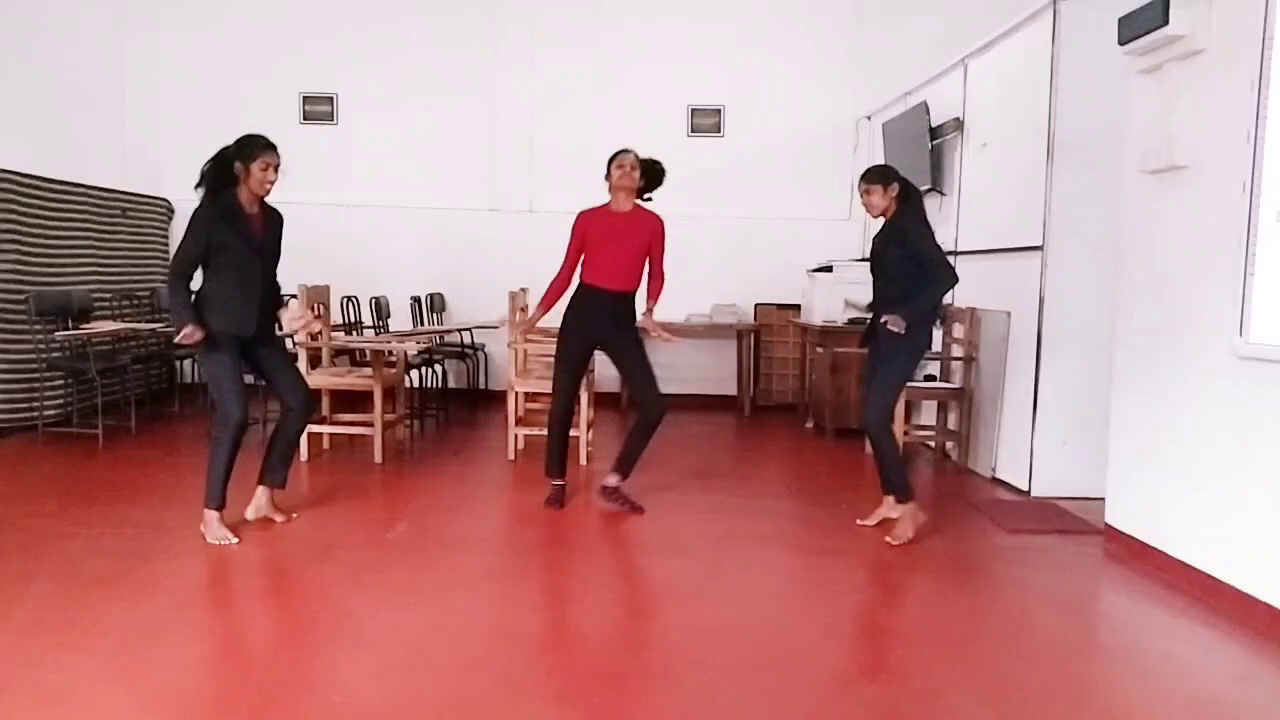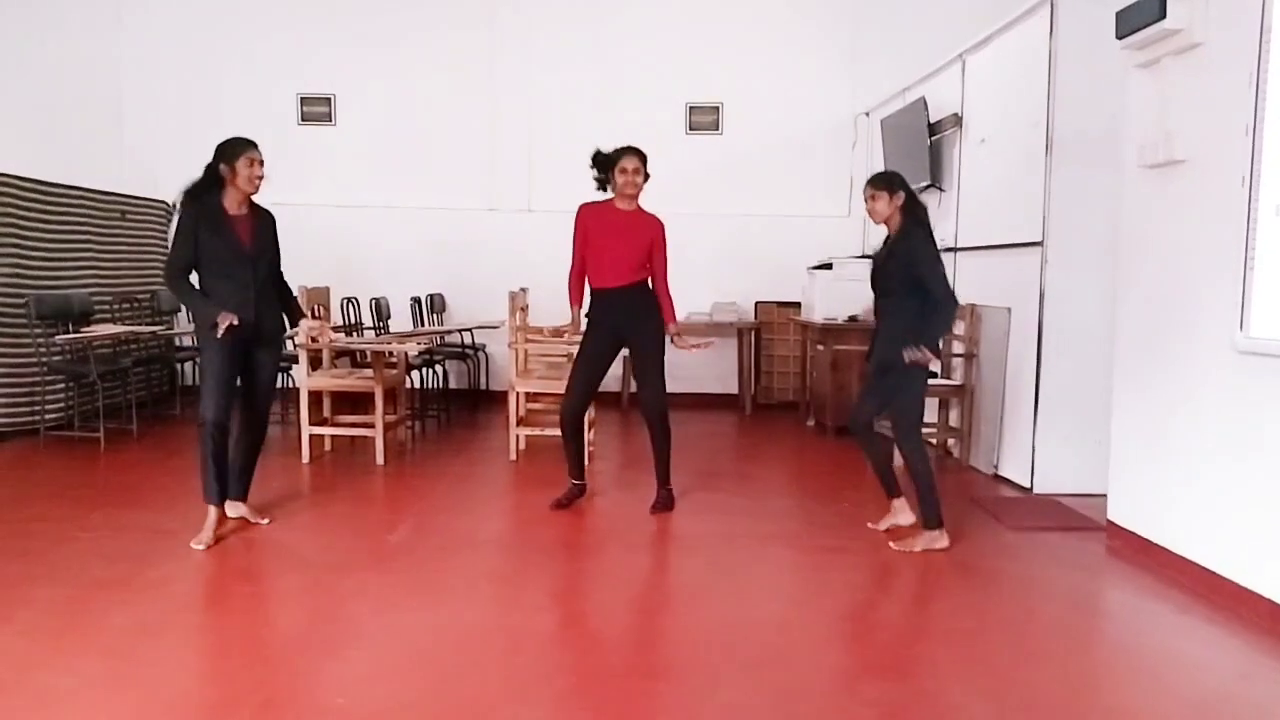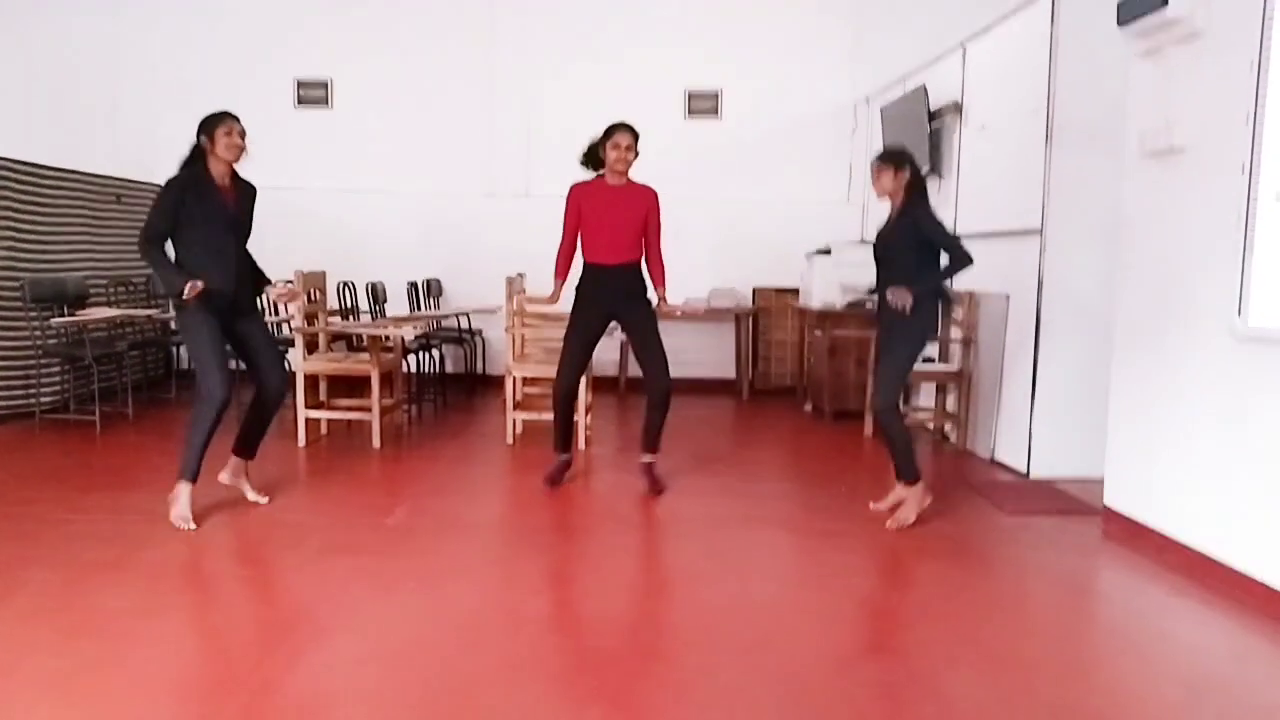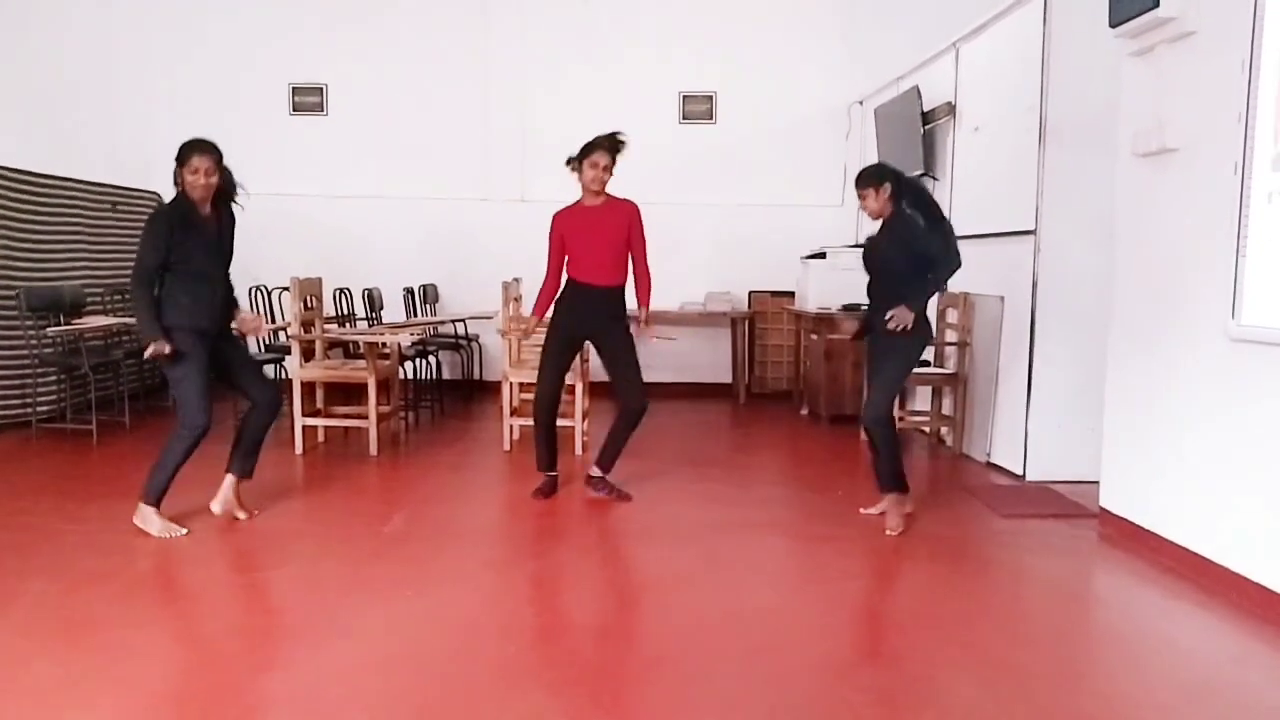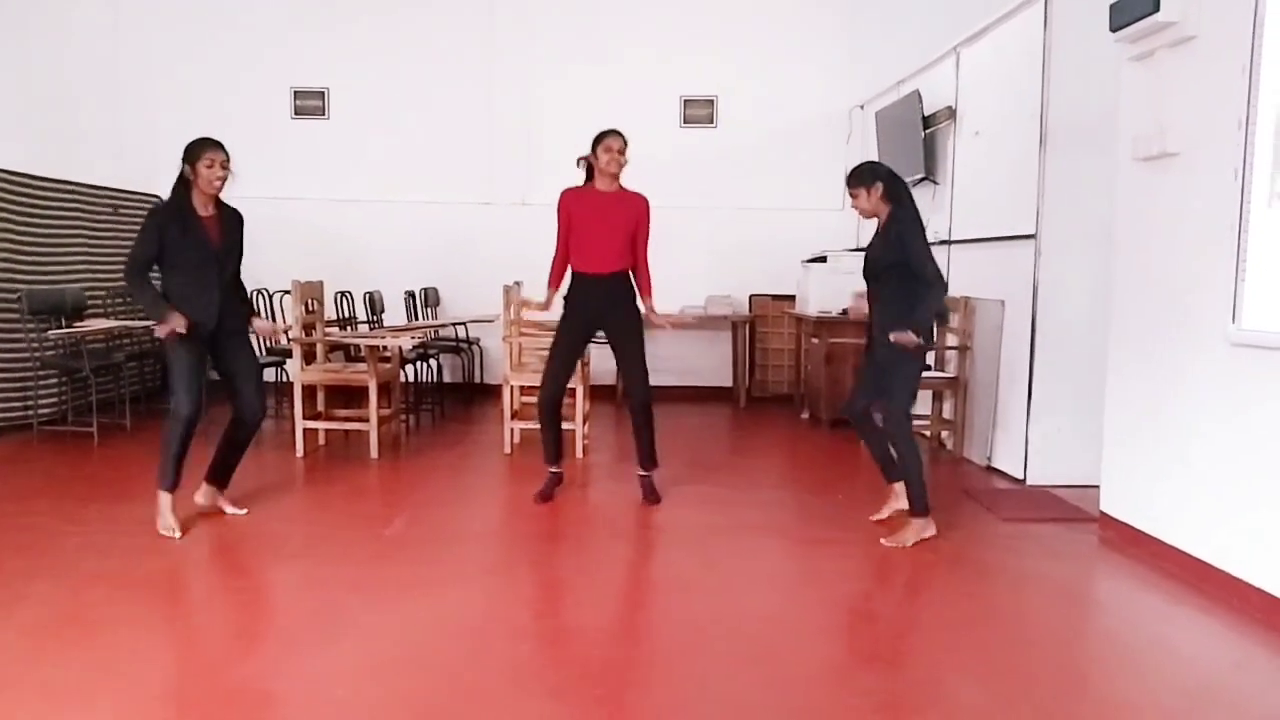
dt=0.5s
person 1, frame 1
left shoulder: (273, 218)
right shoulder: (213, 211)
right elbow: (179, 273)
left wrist: (284, 312)
right wrist: (187, 321)
left hip: (260, 330)
right hip: (219, 330)
left knee: (300, 402)
right knee: (233, 414)
left ankle: (265, 497)
right ankle: (211, 514)
person 1, frame 2
left shoulder: (265, 220)
right shoulder: (197, 216)
right elbow: (176, 276)
left wrist: (299, 318)
right wrist: (212, 313)
left hip: (265, 331)
right hip: (220, 330)
left knee: (257, 416)
right knee: (213, 413)
left ankle: (237, 500)
right ankle: (213, 511)
person 1, frame 3
left shoulder: (246, 191)
right shoulder: (182, 186)
right elbow: (150, 243)
left wrist: (267, 285)
right wrist: (180, 282)
left hip: (241, 301)
right hip: (200, 302)
left knee: (275, 383)
right knee: (217, 389)
left ankle: (237, 466)
right ankle: (183, 488)
person 1, frame 4
left shoulder: (225, 215)
right shoulder: (167, 218)
right elbow: (143, 280)
left wrist: (236, 311)
right wrist: (153, 334)
left hip: (217, 328)
right hip: (182, 331)
left knee: (266, 397)
right knee: (196, 420)
left ankle: (228, 490)
right ankle: (147, 508)
person 1, frame 5
left shoulder: (233, 219)
right shoulder: (165, 216)
right elbow: (135, 272)
left wrist: (251, 316)
right wrist: (165, 311)
left hip: (228, 326)
right hip: (185, 327)
left knee: (251, 406)
right knee: (186, 409)
left ankle: (211, 488)
right ankle: (165, 499)
person 2, frame 1
left shoulder: (909, 226)
right shoulder: (888, 232)
left elbow: (946, 274)
left wrist: (909, 316)
right wrist: (870, 310)
left hip: (905, 336)
right hip: (886, 333)
left knee: (875, 417)
right knee: (876, 418)
left ankle: (909, 506)
right ankle: (892, 500)
person 2, frame 2
left shoulder: (914, 241)
right shoulder: (892, 243)
left elbow: (946, 301)
left wrist: (926, 345)
left hip: (908, 355)
right hip: (889, 350)
left knee: (907, 437)
right knee: (860, 421)
left ankle: (934, 531)
right ankle: (899, 505)
person 2, frame 3
left shoulder: (918, 213)
right shoulder: (893, 218)
left elbow: (960, 257)
left wrist: (915, 292)
right wrist: (875, 291)
left hip: (914, 318)
right hip: (894, 318)
left knee: (883, 403)
right knee: (884, 401)
left ankle: (915, 490)
right ankle: (906, 485)
person 2, frame 4
left shoulder: (907, 225)
right shoulder: (884, 232)
left elbow: (948, 260)
left wrist: (913, 305)
right wrist: (863, 322)
left hip: (903, 334)
right hip: (882, 330)
left knee: (874, 413)
right knee: (878, 415)
left ankle: (896, 496)
right ankle: (895, 495)
person 2, frame 5
left shoulder: (904, 227)
right shoulder: (885, 230)
left elbow: (934, 284)
left wrist: (913, 328)
right wrist: (873, 302)
left hip: (904, 341)
right hip: (885, 338)
left knee: (895, 422)
right knee: (857, 410)
left ankle: (922, 519)
right ankle: (899, 489)
person 3, frame 1
left shoulder: (652, 223)
right shoulder: (587, 219)
left elbow: (656, 273)
right elbow: (566, 272)
left wrist: (649, 312)
right wrist: (539, 313)
left hip: (622, 318)
right hip: (583, 312)
left knee: (653, 408)
right knee: (562, 405)
left ankle: (614, 482)
right ankle: (556, 482)
person 3, frame 2
left shoulder: (653, 225)
right shoulder: (588, 214)
left elbow: (660, 280)
right elbow: (578, 269)
left wrist: (672, 329)
right wrist: (575, 315)
left hip: (641, 312)
right hip: (602, 314)
left knee: (653, 406)
right knee: (571, 407)
left ankle: (664, 488)
right ankle: (577, 482)
person 3, frame 3
left shoulder: (647, 197)
right shoulder: (580, 193)
left elbow: (653, 251)
right elbow: (567, 246)
left wrist: (662, 296)
right wrist: (557, 287)
left hip: (632, 290)
right hip: (591, 290)
left knee: (660, 382)
right knee: (566, 383)
left ankle: (649, 459)
right ankle: (563, 457)
person 3, frame 4
left shoulder: (628, 211)
right shoulder: (562, 219)
left elbow: (640, 266)
right elbow: (554, 273)
left wrist: (643, 314)
right wrist: (535, 317)
left hip: (611, 311)
right hip: (571, 308)
left knee: (635, 401)
right knee: (545, 397)
left ankle: (598, 473)
right ankle: (548, 474)
person 3, frame 5
left shoulder: (637, 203)
right shoulder: (570, 199)
left elbow: (640, 260)
right elbow: (562, 254)
left wrist: (649, 305)
right wrist: (550, 295)
left hip: (620, 298)
right hip: (581, 296)
left knee: (638, 391)
right knee: (551, 390)
left ankle: (646, 473)
right ankle: (554, 470)
